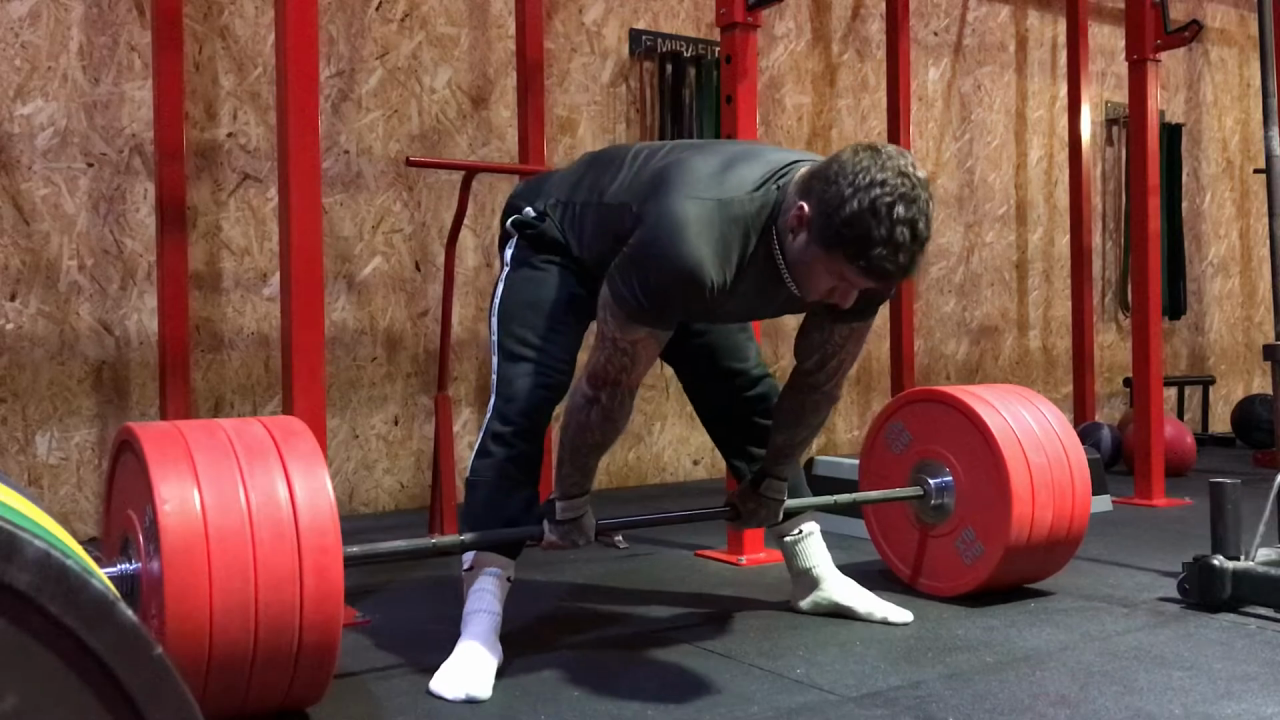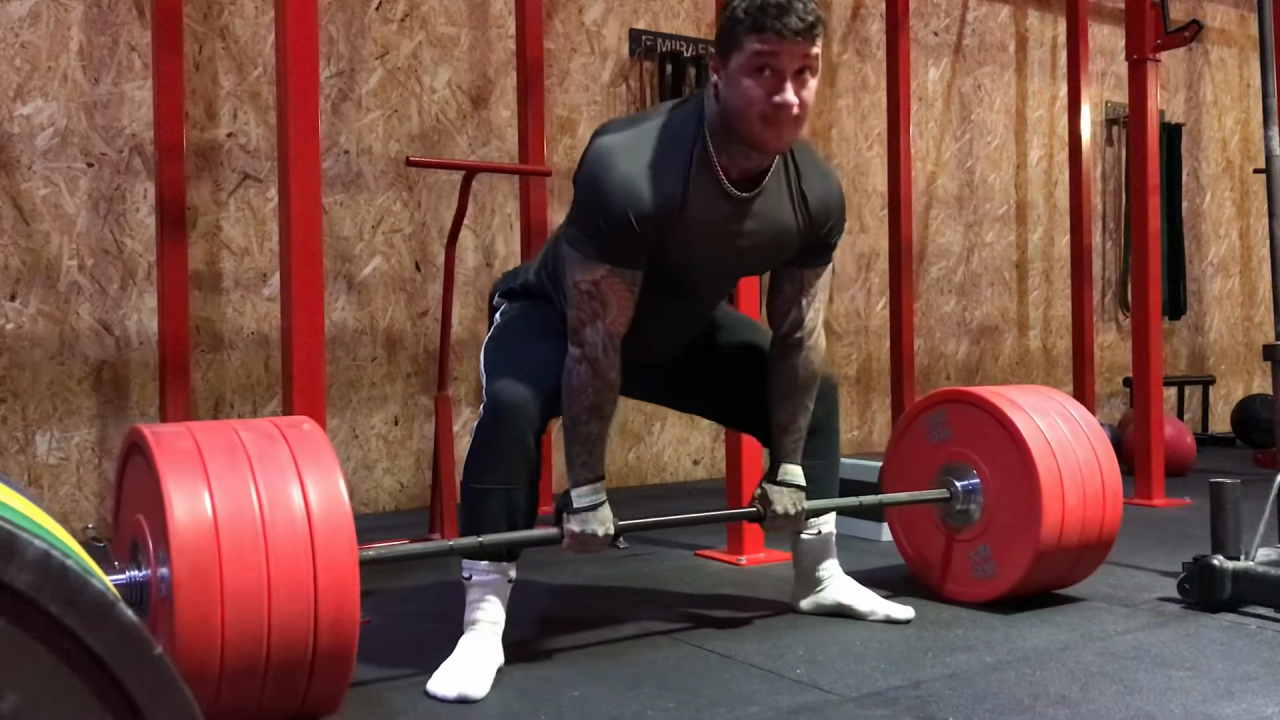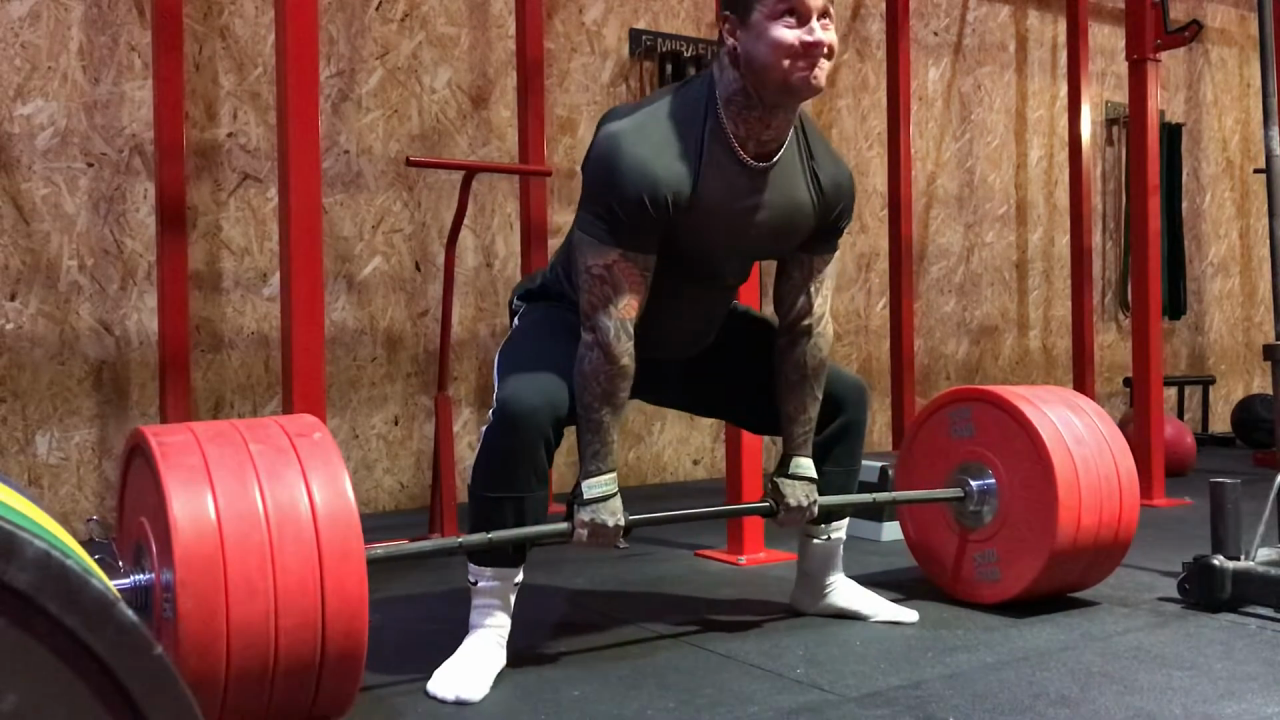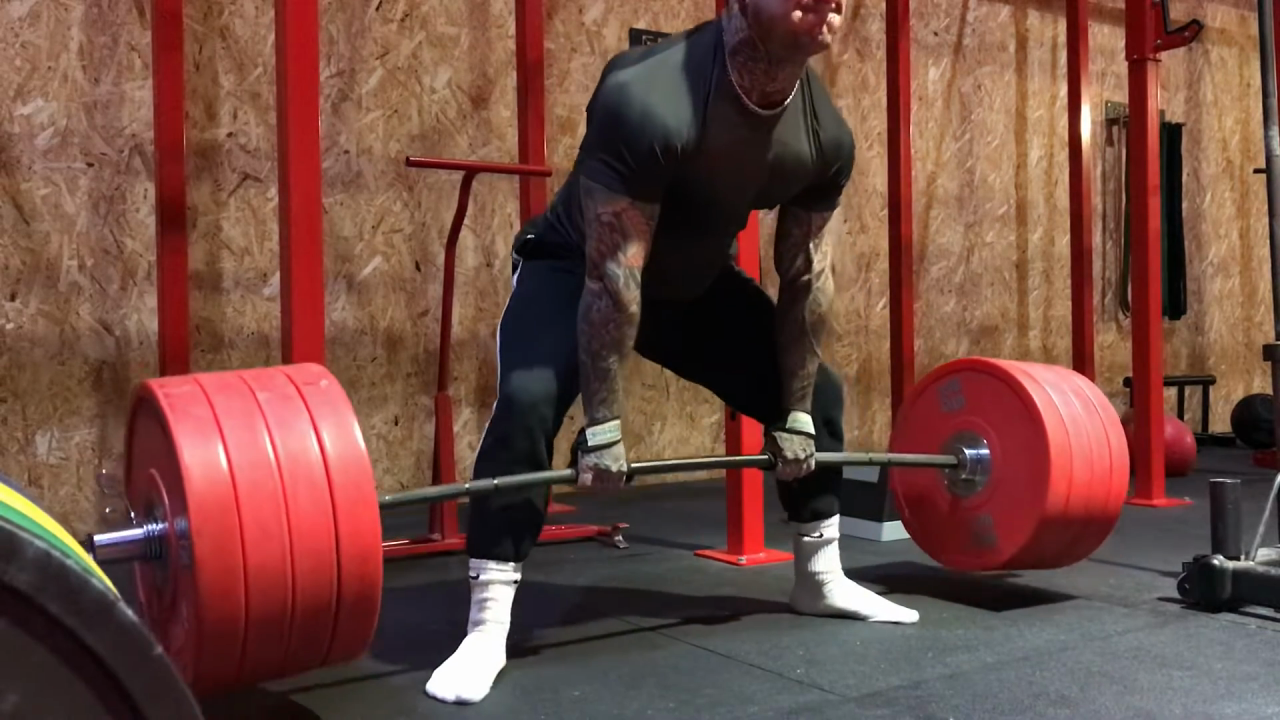
dt=1s
person 1, frame 1
left shoulder: (860, 249)
right shoulder: (689, 238)
left elbow: (818, 380)
right elbow: (609, 386)
left wrist: (773, 481)
right wrist: (570, 502)
left hip: (678, 271)
right hip: (558, 241)
left knee: (751, 397)
right knee: (524, 402)
left ankle: (816, 575)
right ankle: (481, 623)
person 1, frame 2
left shoulder: (817, 193)
right shoulder: (629, 168)
left elbow: (797, 337)
right elbow: (595, 344)
left wrist: (787, 467)
right wrist: (585, 489)
left hip: (681, 326)
right hip: (555, 314)
left knee: (813, 392)
right knee: (514, 401)
left ankle: (820, 576)
right ankle: (484, 620)
person 1, frame 3
left shoulder: (825, 177)
right shoulder: (643, 151)
left elbow: (805, 324)
right elbow: (609, 330)
left wrist: (798, 462)
right wrist: (598, 481)
left hip: (699, 332)
right hip: (575, 319)
left knee: (841, 396)
right knee: (526, 410)
left ankle: (822, 581)
right ankle: (489, 625)
person 1, frame 4
left shoulder: (825, 134)
right shoulder: (650, 99)
left elbow: (806, 279)
right elbow: (613, 277)
left wrist: (795, 416)
right wrist: (603, 427)
left hip: (697, 280)
right hip: (573, 267)
left knee: (818, 392)
right knee: (530, 400)
left ankle: (821, 578)
right ankle: (488, 625)
